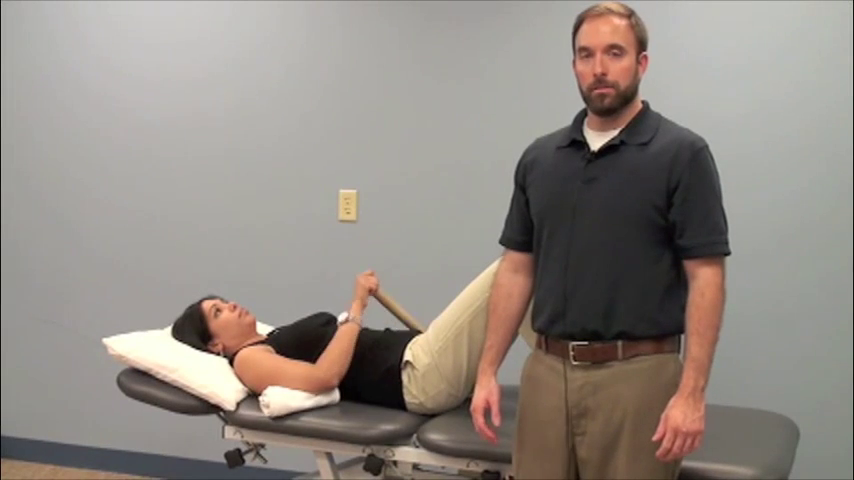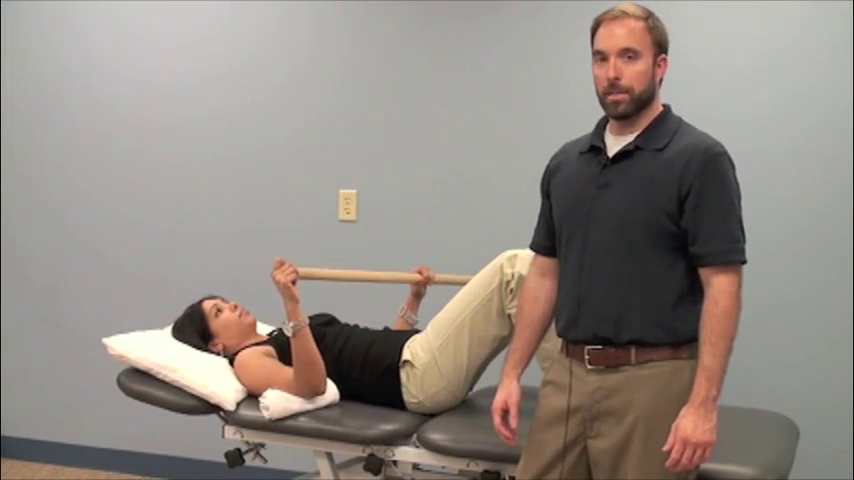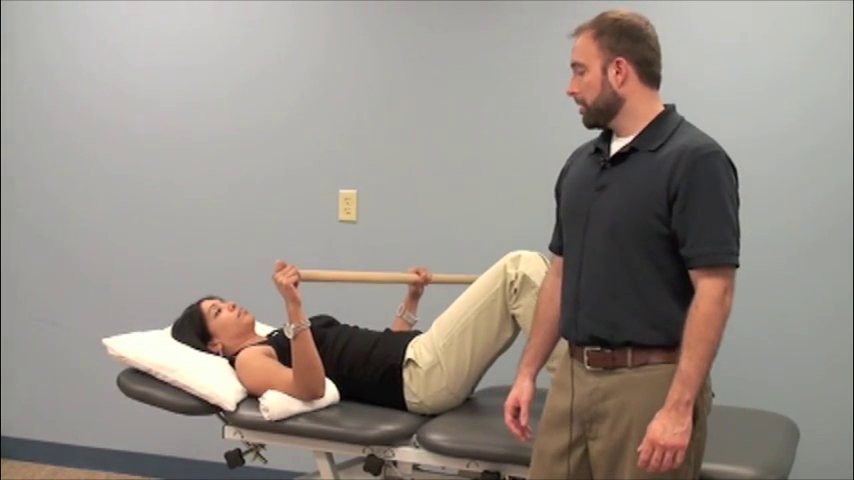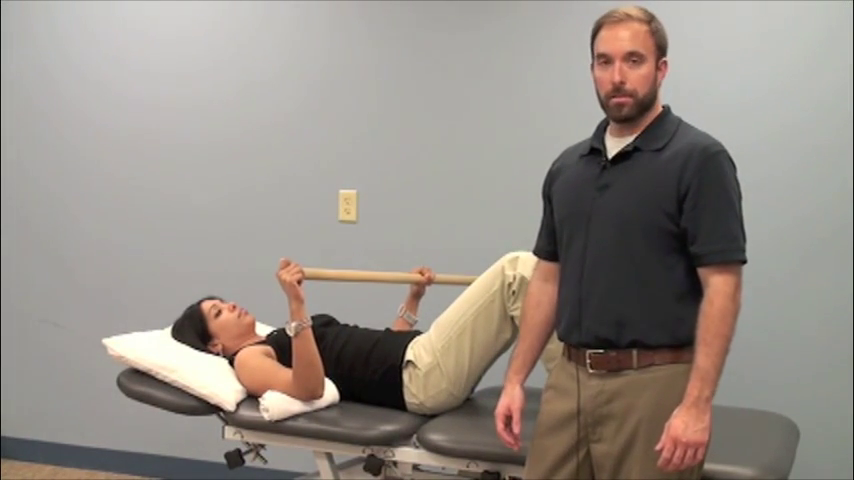
dt=1s
person 1, frame 1
left shoulder: (681, 155)
right shoulder: (539, 159)
left elbow: (706, 278)
right elbow: (516, 270)
left wrist: (692, 391)
right wrist: (487, 370)
left hip: (637, 376)
right hip: (548, 372)
person 1, frame 2
left shoulder: (699, 161)
right shoulder: (565, 163)
left elbow: (722, 287)
right elbow: (544, 276)
left wrist: (703, 403)
right wrist: (511, 373)
left hip: (652, 382)
right hip: (567, 376)
person 1, frame 3
left shoulder: (696, 161)
right shoulder: (580, 165)
left elbow: (714, 292)
left wrist: (679, 406)
right wrist: (526, 372)
left hip: (650, 384)
right hip: (573, 378)
person 1, frame 4
left shoulder: (698, 160)
right shoulder: (567, 168)
left elbow: (721, 288)
left wrist: (697, 403)
right wrist: (515, 379)
left hip: (653, 385)
right hip: (570, 380)
person 2, frame 1
left shoulder: (279, 343)
right shoulder: (248, 360)
right elbow: (325, 377)
right wrist: (357, 307)
left hip: (414, 358)
right hip: (416, 378)
person 2, frame 2
left shoulder: (281, 342)
right shoulder: (247, 361)
right elbow: (312, 385)
left wrist: (414, 299)
right wrist: (292, 306)
left hip: (413, 356)
right hip: (418, 377)
left knee: (524, 265)
right knee: (514, 268)
person 2, frame 3
left shoulder: (281, 342)
right shoulder: (248, 360)
right elbow: (310, 388)
left wrist: (411, 299)
right wrist: (293, 308)
left hip: (415, 357)
right hip: (419, 378)
left knee: (526, 266)
right knee: (518, 270)
person 2, frame 4
left shoulder: (280, 342)
right shoulder: (248, 360)
right elbow: (309, 388)
left wrist: (412, 299)
right wrist: (296, 307)
left hip: (415, 356)
right hip: (419, 378)
left knee: (524, 272)
right knee: (517, 270)
